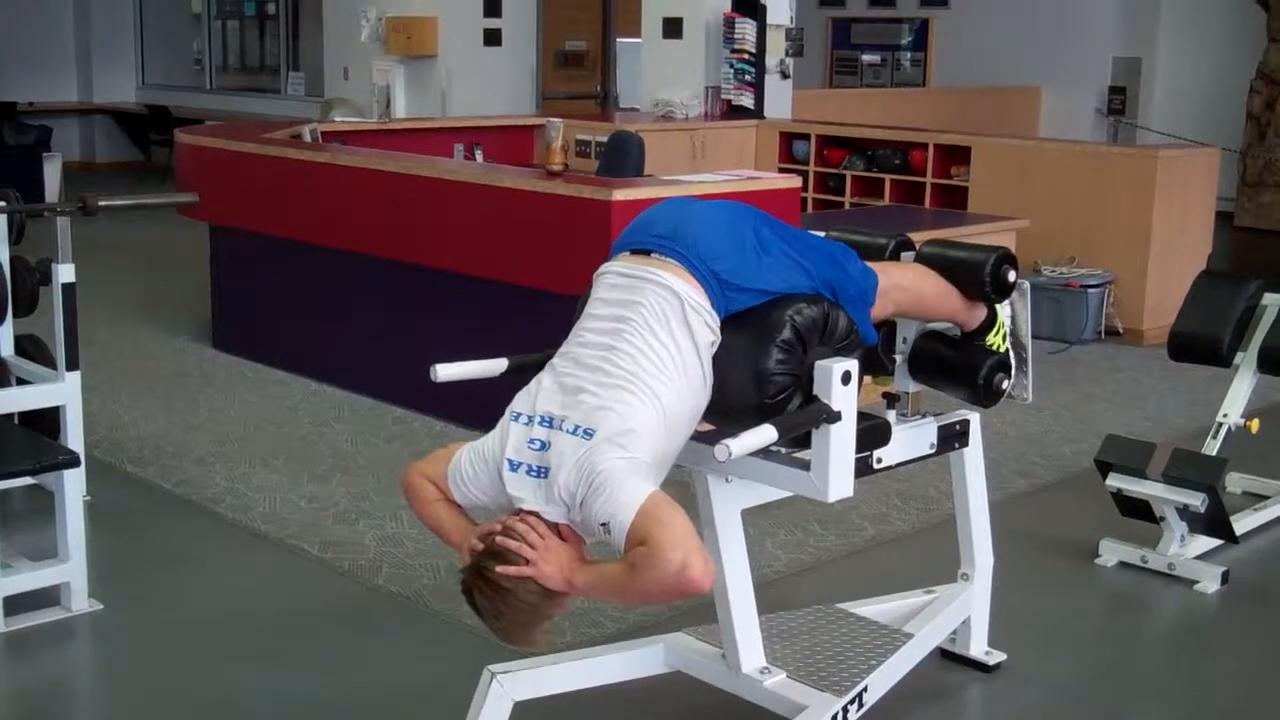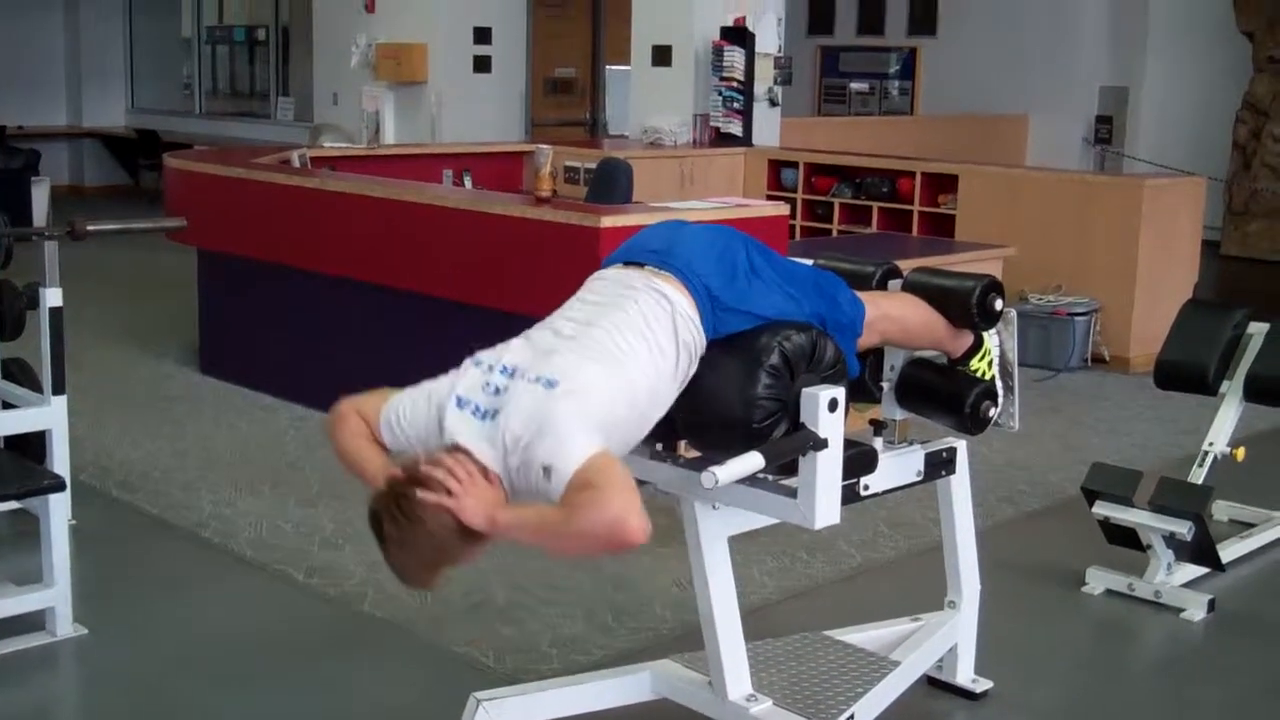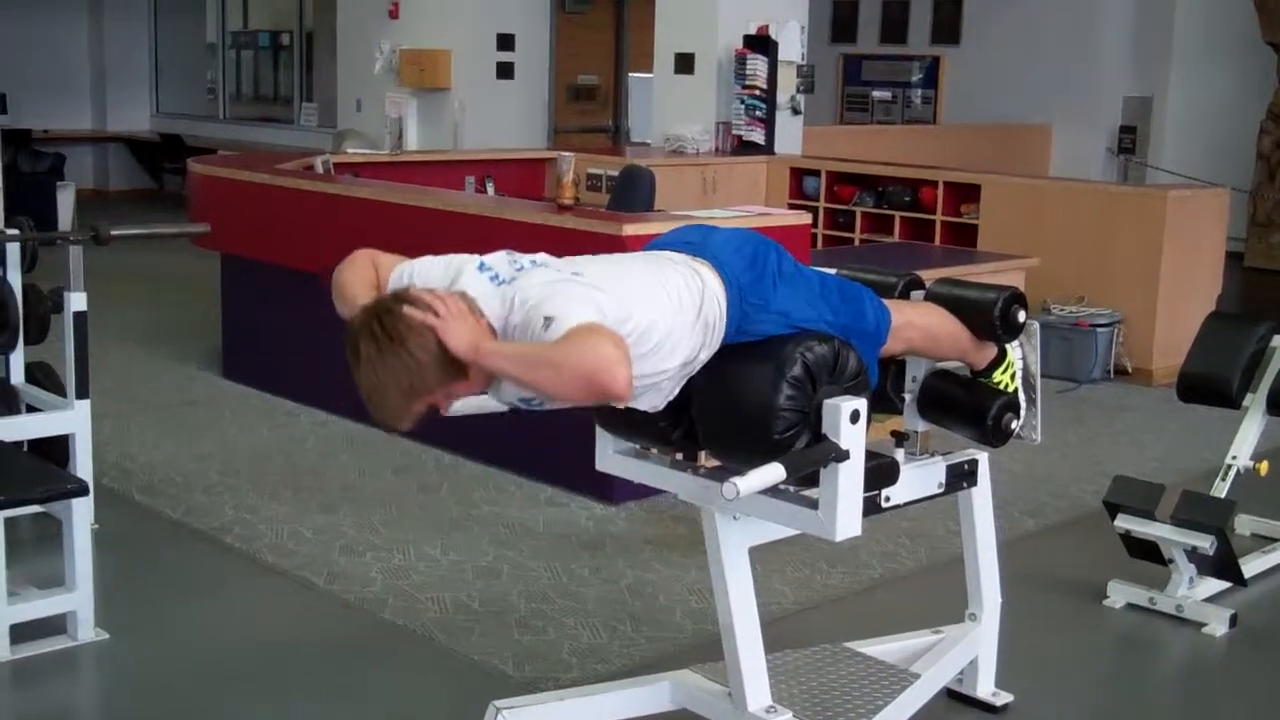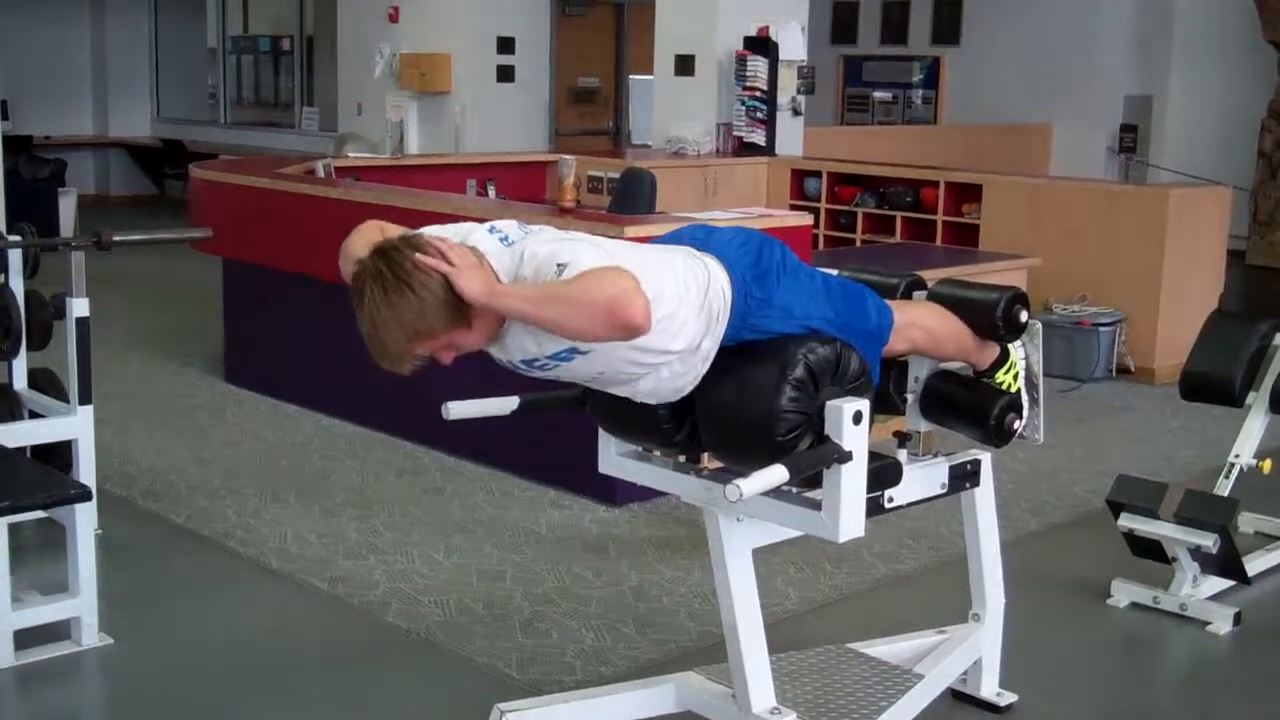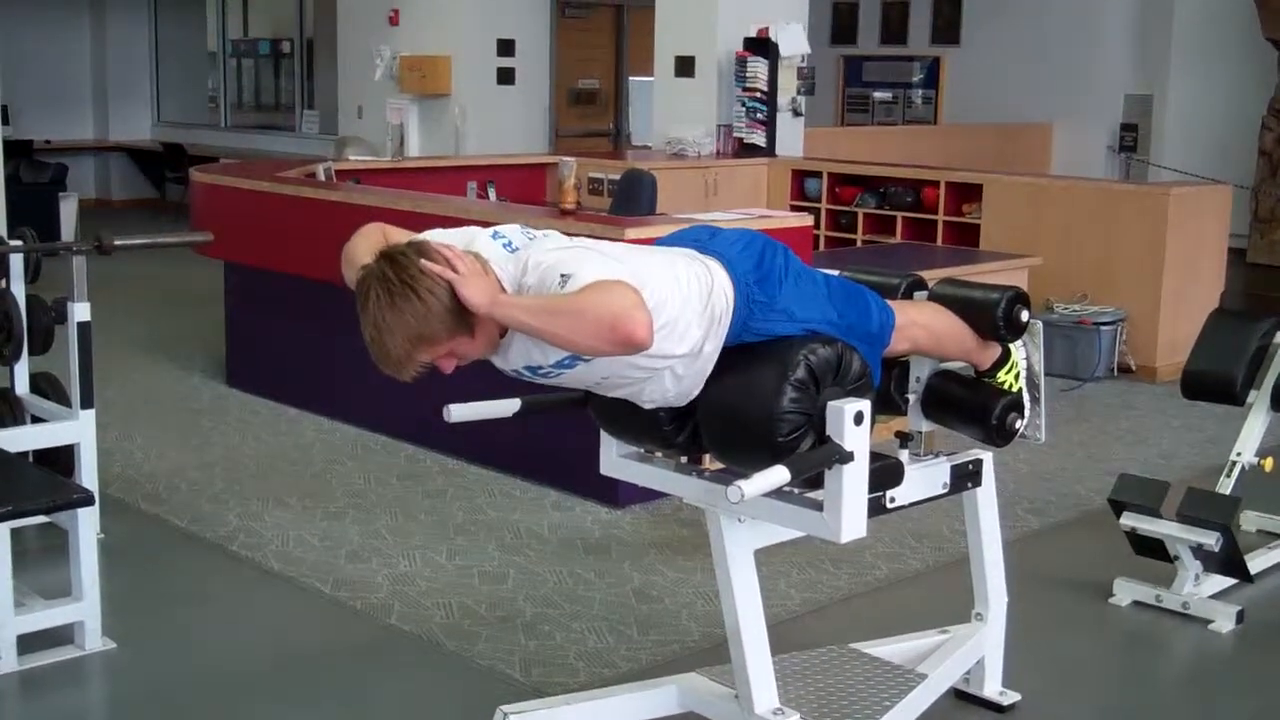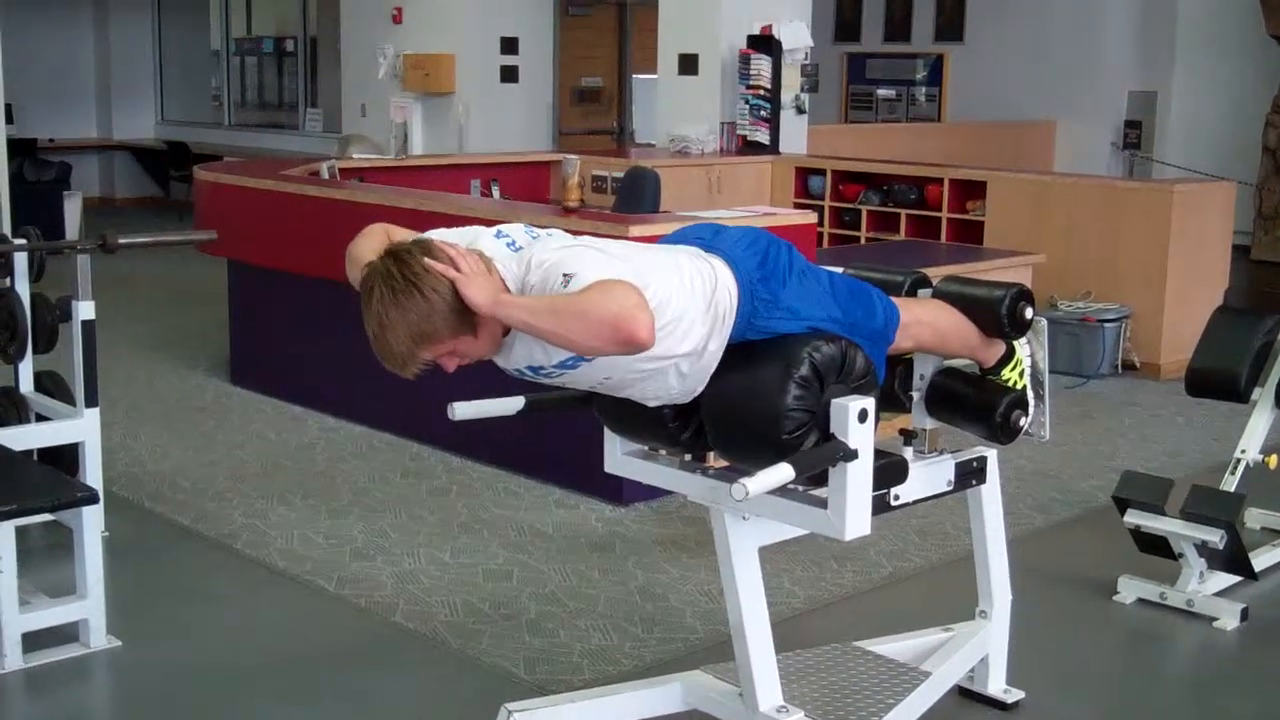
dt=0.4s
person 1, frame 1
left shoulder: (597, 478)
right shoulder: (503, 459)
left elbow: (688, 570)
right elbow: (419, 478)
left wrist: (578, 576)
right wrist: (467, 541)
left hip: (710, 257)
right hip: (648, 238)
left knee: (869, 297)
left ankle: (979, 319)
person 1, frame 2
left shoulder: (542, 437)
right shoulder: (445, 409)
left elbow: (626, 524)
right elbow: (345, 416)
left wrist: (501, 516)
right wrist: (391, 485)
left hip: (705, 293)
right hip: (639, 265)
left knee: (854, 325)
left ankle: (966, 346)
person 1, frame 3
left shoulder: (541, 314)
right shoulder: (446, 282)
left elbow: (610, 376)
right elbow: (355, 269)
left wrist: (484, 351)
right wrist: (379, 331)
left hip: (734, 287)
right hip: (675, 261)
left knee: (883, 333)
left ankle: (991, 360)
person 1, frame 4
left shoulder: (545, 266)
right shoulder: (451, 252)
left elbow: (627, 310)
right elbow: (364, 239)
left wrist: (494, 297)
right wrist: (381, 291)
left hip: (738, 286)
right hip: (680, 260)
left knee: (886, 332)
left ankle: (993, 358)
person 1, frame 5
left shoulder: (548, 275)
right shoulder: (452, 256)
left elbow: (629, 326)
right elbow: (368, 240)
left wrist: (497, 304)
right wrist: (382, 293)
left hip: (742, 286)
right hip: (682, 262)
left knee: (888, 332)
left ankle: (995, 357)
person 1, frame 6
left shoulder: (554, 272)
right shoulder: (455, 256)
left elbow: (631, 325)
right elbow: (370, 240)
left wrist: (499, 304)
right wrist: (385, 294)
left hip: (747, 284)
right hip: (686, 260)
left knee: (893, 328)
left ankle: (1000, 355)
